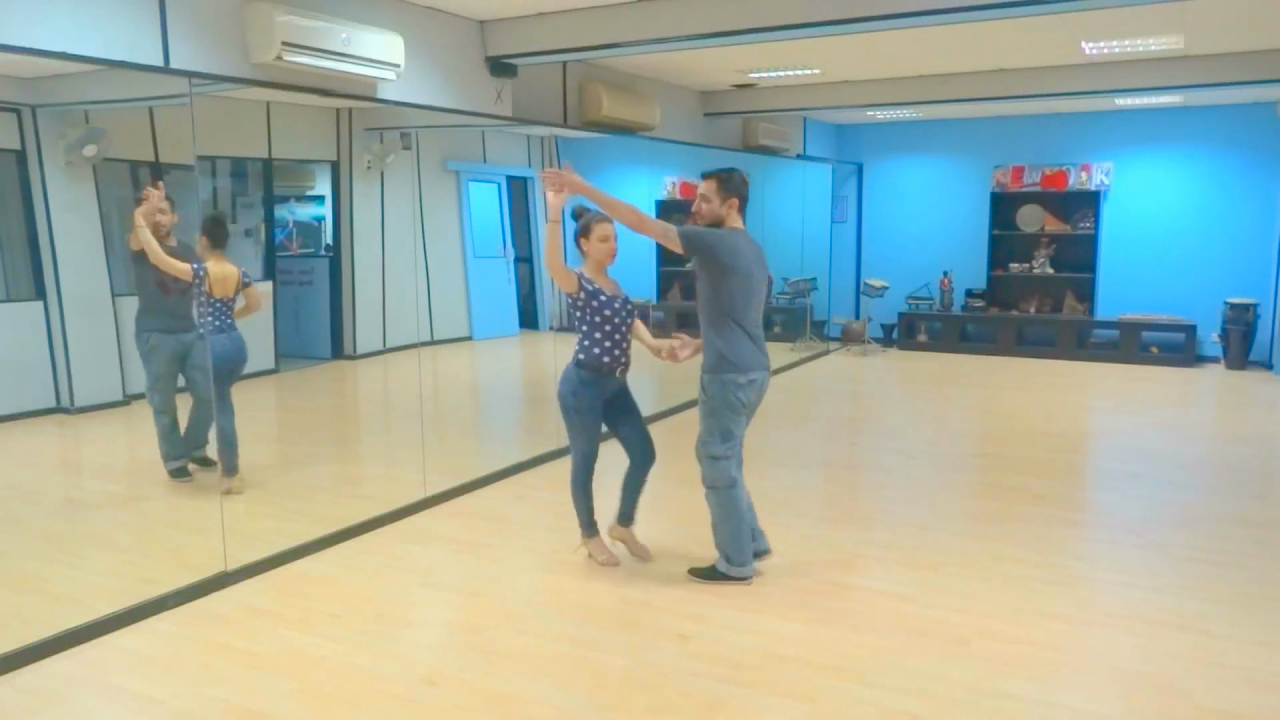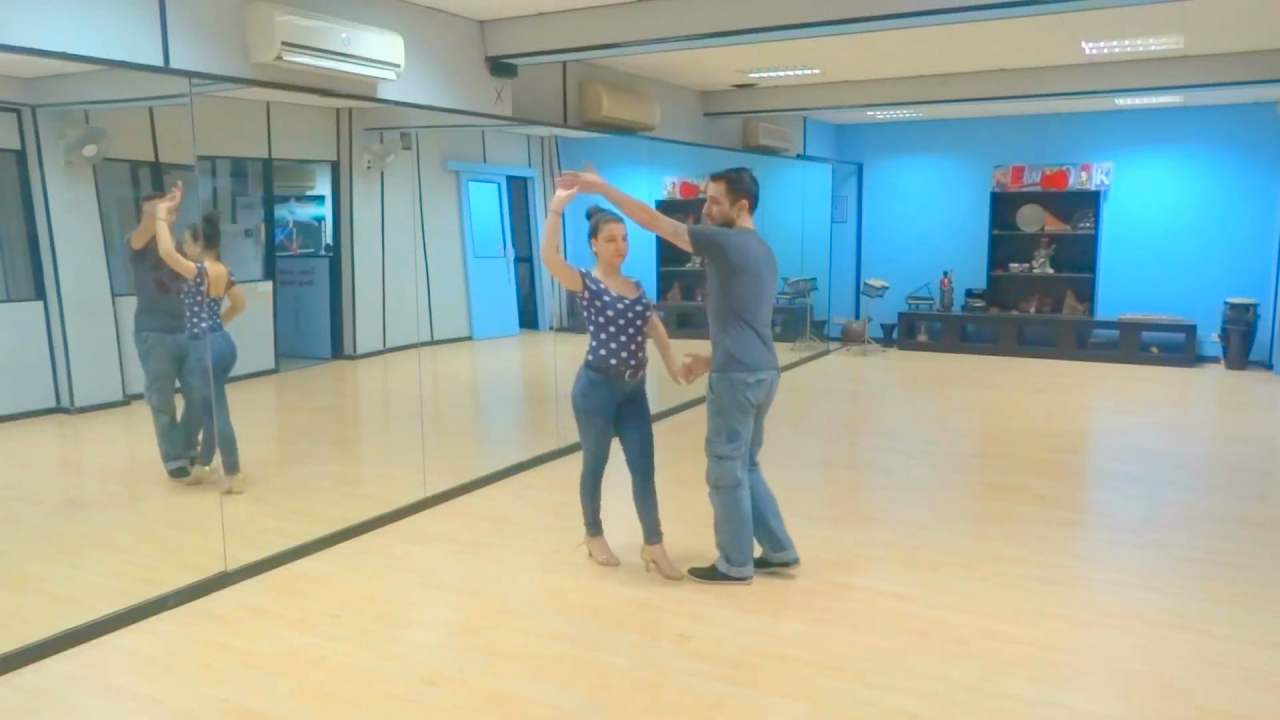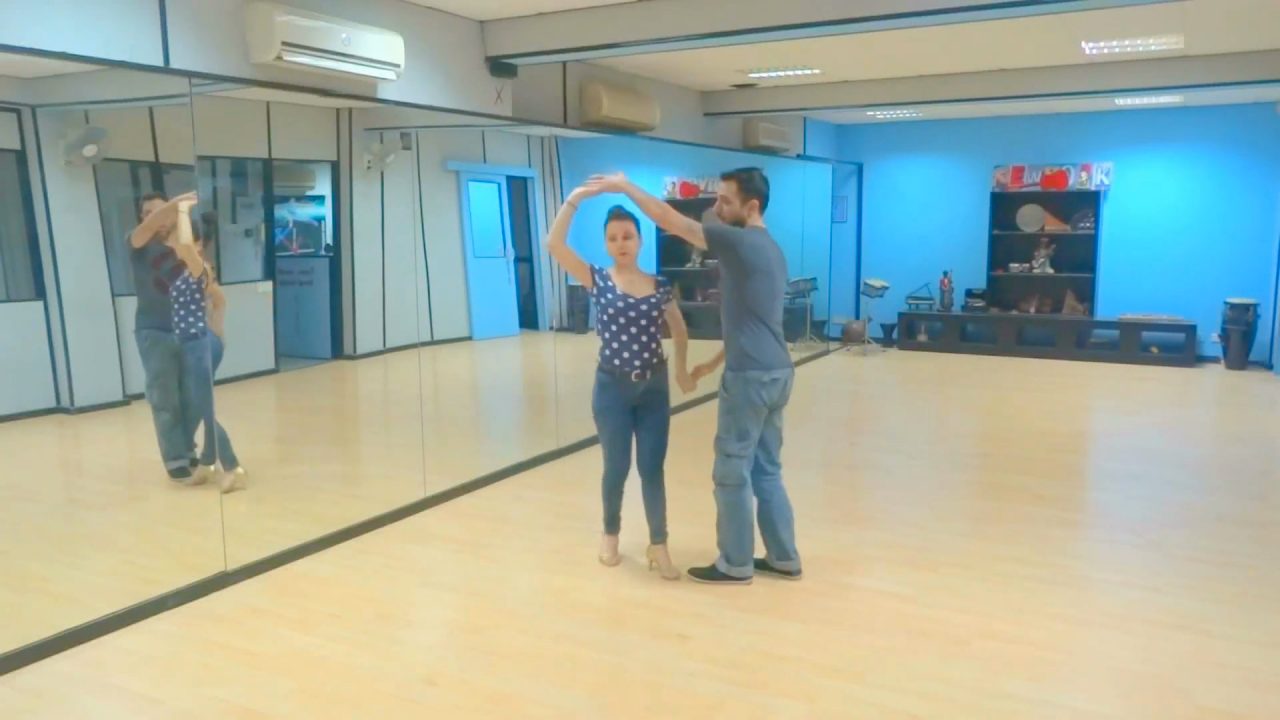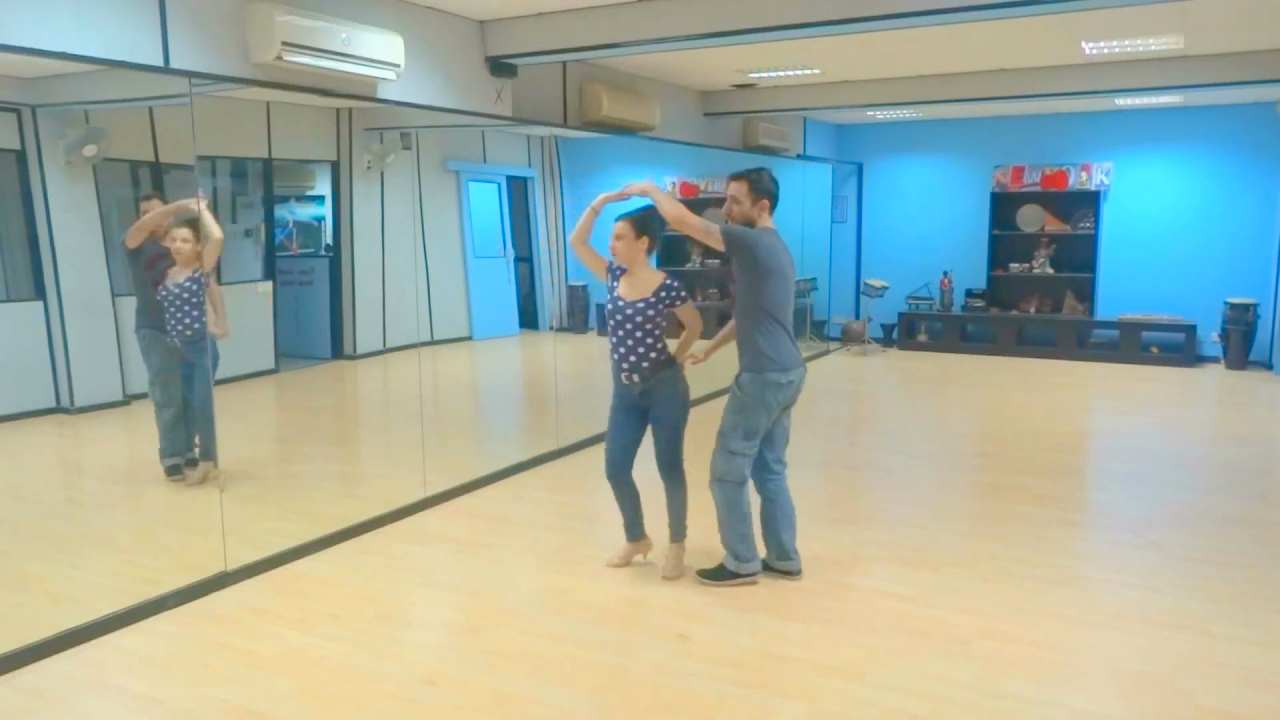
dt=0.2s
person 1, frame 1
left shoulder: (716, 243)
right shoulder: (753, 251)
left elbow: (640, 223)
left wrist: (582, 188)
right wrist: (700, 346)
left hip: (730, 377)
right hip: (753, 371)
left knee: (720, 470)
right knee: (722, 462)
left ankle: (735, 563)
right ankle: (750, 540)
person 1, frame 2
left shoulder: (726, 243)
right shoulder: (761, 251)
left elbow: (651, 221)
left wrist: (601, 186)
right wrist: (712, 359)
left hip: (737, 377)
right hip: (762, 373)
left knee: (726, 474)
right knee: (745, 467)
left ankle: (735, 564)
right ankle: (779, 550)
person 1, frame 3
left shoulder: (738, 242)
right shoulder: (768, 249)
left elbow: (666, 218)
left wrist: (624, 185)
right wrist: (714, 361)
left hip: (750, 376)
right hip: (775, 372)
left knee: (731, 473)
right knee: (765, 469)
left ankle: (733, 565)
right ankle: (783, 556)
person 1, frame 4
left shoulder: (752, 243)
right shoulder: (772, 247)
left elbow: (681, 219)
left wrist: (650, 189)
right wrist: (707, 349)
left hip: (764, 377)
right hip: (783, 372)
left knee: (728, 470)
right knee: (769, 469)
left ankle: (740, 561)
right ankle: (784, 557)
person 2, frame 1
left shoulder: (614, 286)
right shoulder: (578, 284)
left elbow: (629, 322)
right elbow: (553, 263)
left wrist: (653, 344)
right wrist: (554, 214)
left hip: (616, 385)
right hip: (583, 384)
left knee: (644, 454)
right knee: (584, 462)
left ankle: (623, 526)
right ankle: (590, 537)
person 2, frame 2
left shoulder: (635, 286)
right shoulder: (586, 283)
left elbow: (654, 326)
right elbow: (549, 257)
left wrist: (670, 361)
right wrist: (557, 208)
left hip: (634, 388)
right hip: (597, 386)
left knee: (643, 467)
right knee: (595, 464)
left ankle: (654, 546)
right ankle: (594, 536)
person 2, frame 3
left shoulder: (658, 285)
right shoulder: (598, 279)
left elbow: (679, 326)
right elbow: (554, 244)
left wrist: (681, 366)
right wrist: (574, 199)
left hip: (654, 388)
right hip: (612, 388)
left knee: (651, 468)
right knee: (617, 469)
left ankle: (657, 547)
right ankle: (611, 532)
person 2, frame 4
left shoulder: (666, 287)
right shoulder: (614, 276)
left elbow: (695, 326)
right elbow: (576, 241)
left wrist: (678, 358)
right wrist: (600, 203)
left hip: (663, 386)
right hip: (626, 389)
left knee: (670, 468)
right knee: (617, 467)
left ankle: (677, 543)
right ankle: (637, 538)
person 3, frame 1
left shoulder: (199, 271)
right shoulder: (238, 272)
left elbow: (157, 257)
right elbow: (255, 304)
left hip: (214, 347)
right hip: (236, 343)
left knee: (221, 411)
right knee: (220, 406)
left ankle: (232, 476)
right ankle: (228, 464)
person 3, frame 2
left shoulder: (198, 272)
right shoulder: (222, 272)
left elbow: (166, 251)
right elbow: (239, 304)
left wrist: (162, 214)
left hip: (207, 348)
right hip: (223, 343)
left knee: (217, 412)
right knee: (209, 408)
left ankle: (234, 475)
right ankle: (204, 463)
person 3, frame 3
left shoulder: (197, 271)
right shoulder: (198, 272)
right elbow: (217, 301)
left wrist: (183, 210)
right wrist: (214, 329)
left hip: (199, 347)
right hip: (194, 347)
left knee: (204, 410)
right knee: (197, 409)
left ankle: (233, 468)
right ankle: (207, 464)
person 3, frame 4
left shoulder: (200, 270)
right shoulder: (168, 275)
left hip: (201, 349)
right hip: (180, 351)
left knee: (202, 409)
right knee: (190, 410)
left ankle: (209, 463)
right ankle: (203, 461)
person 4, frame 1
left shoulder: (189, 252)
right shoulder: (140, 246)
right elbow: (139, 229)
right wrist: (147, 208)
left hip: (190, 333)
right hip: (155, 336)
left knee: (207, 393)
right knee: (164, 402)
left ankle: (194, 448)
right ankle: (175, 460)
person 4, frame 2
right shoulder: (139, 245)
right elbow: (147, 227)
left hip: (186, 334)
right hip: (153, 336)
left knee: (199, 396)
right knee: (163, 402)
left ankle: (187, 449)
right ankle: (175, 461)
person 4, frame 3
right shoulder: (139, 245)
right elbow: (150, 223)
right wrist: (179, 202)
right hip: (154, 334)
left knee: (190, 397)
right knee: (165, 400)
left ankle: (186, 452)
right ankle: (175, 462)
person 4, frame 4
right shoulder: (136, 245)
left elbow: (210, 287)
right elbow: (141, 226)
left wrist: (219, 319)
right wrist: (181, 205)
right hip: (153, 332)
left knee: (190, 396)
right knee: (168, 397)
left ankle: (186, 452)
right ankle: (172, 459)
